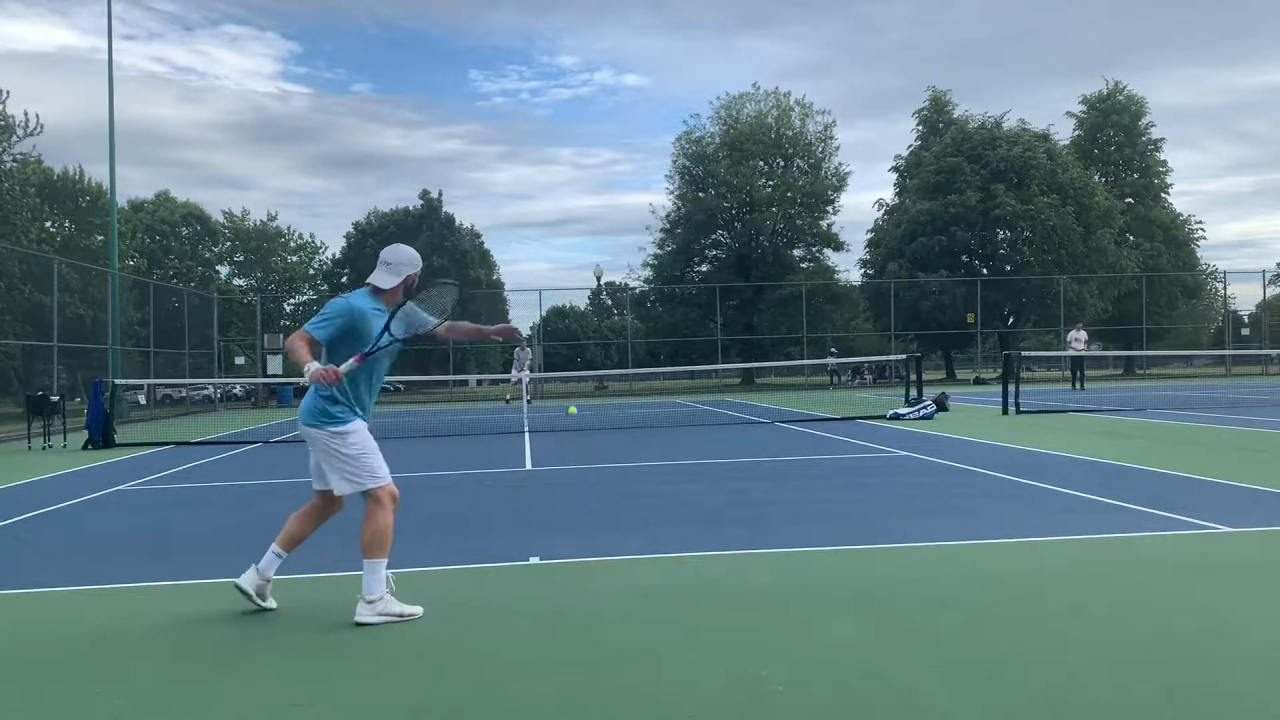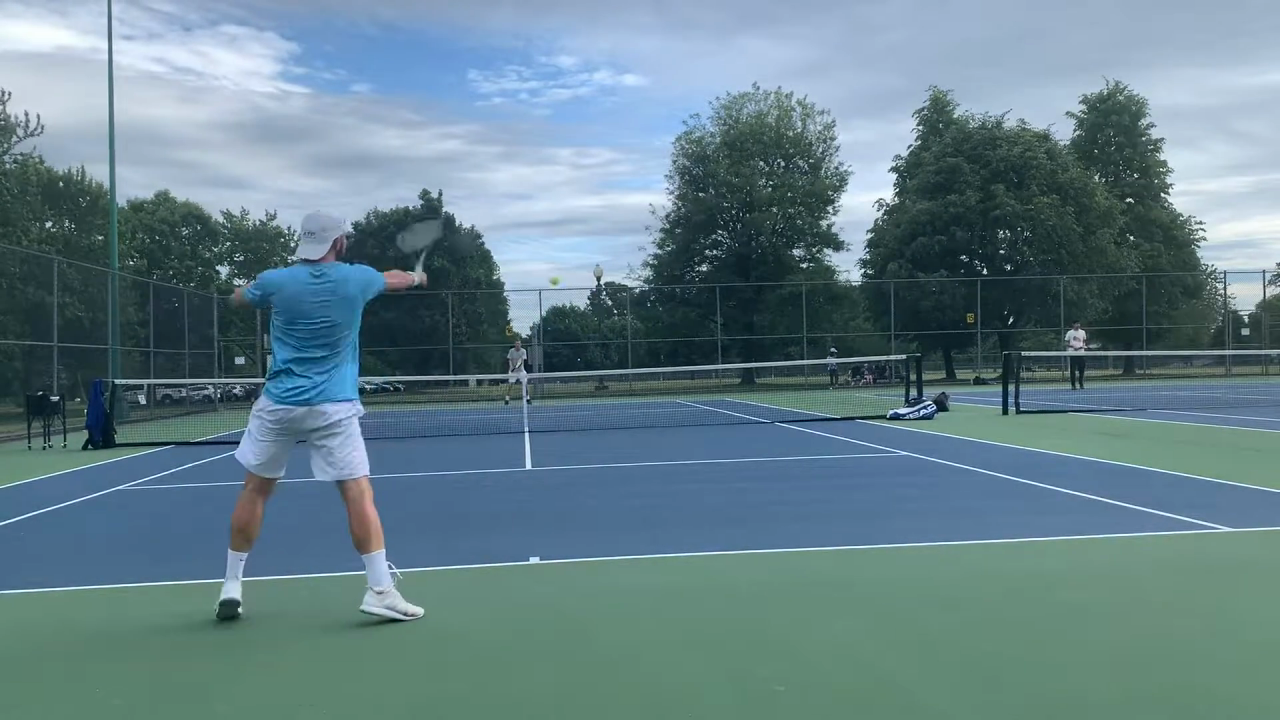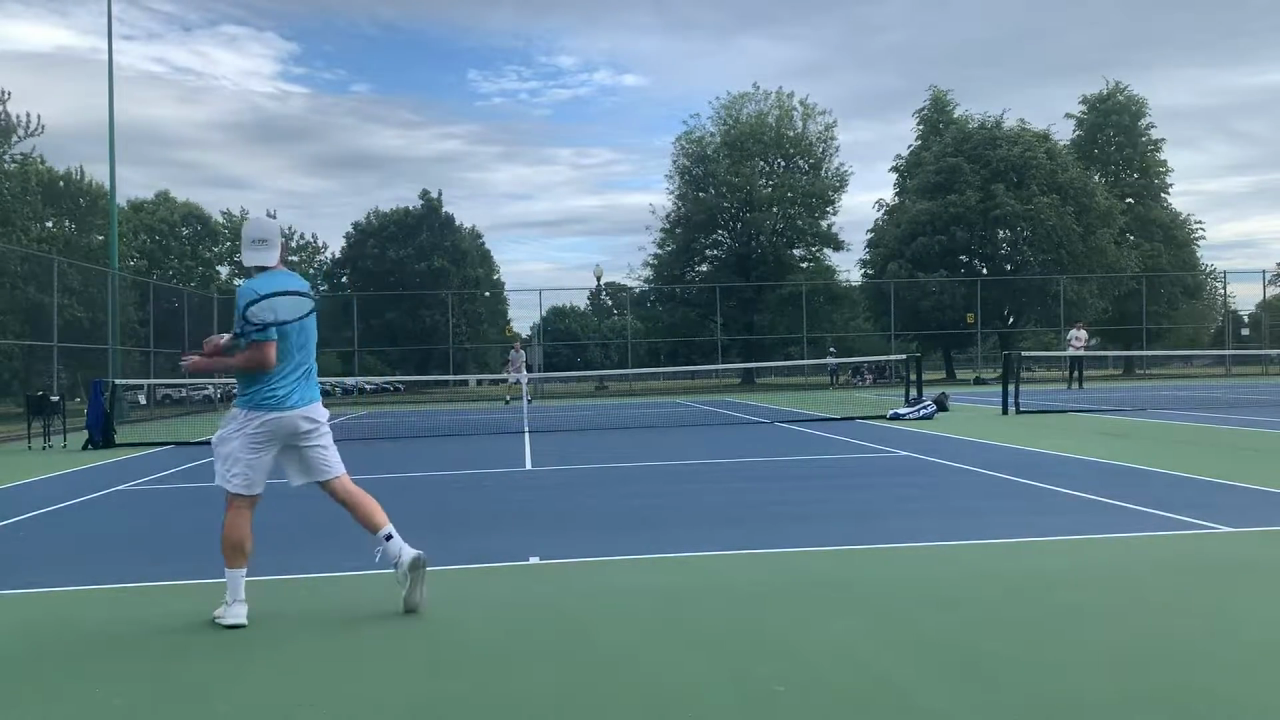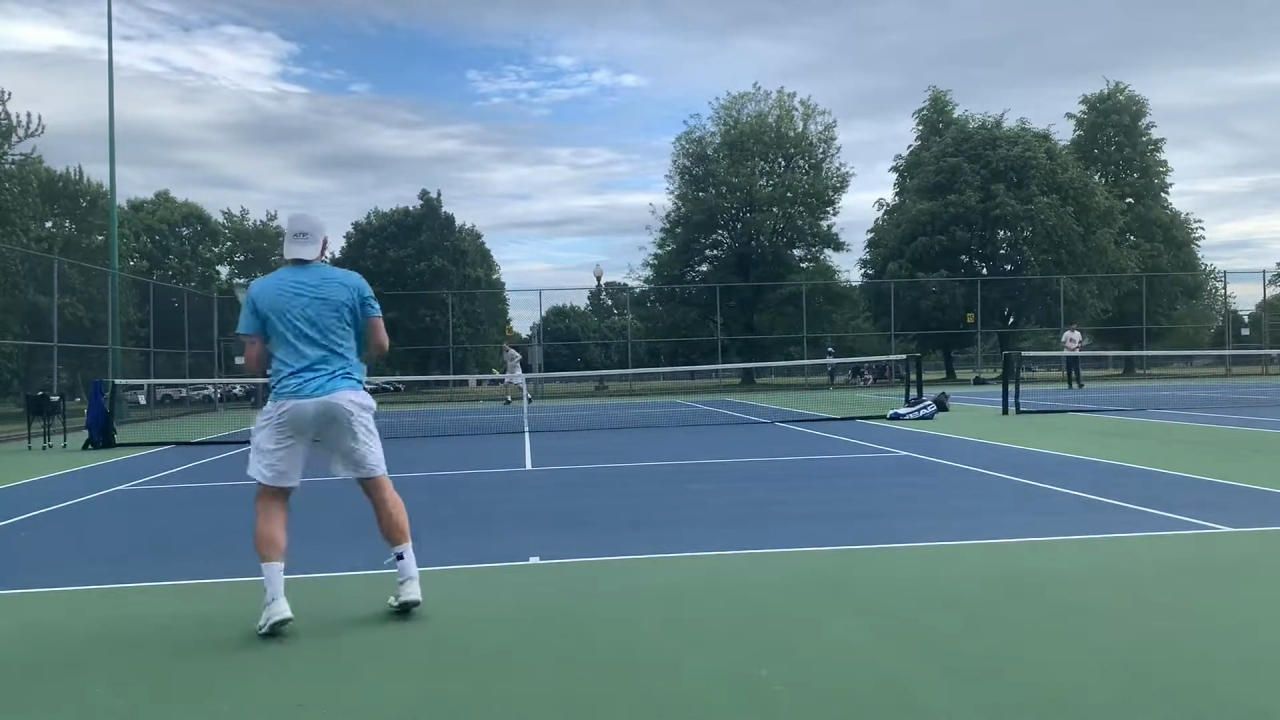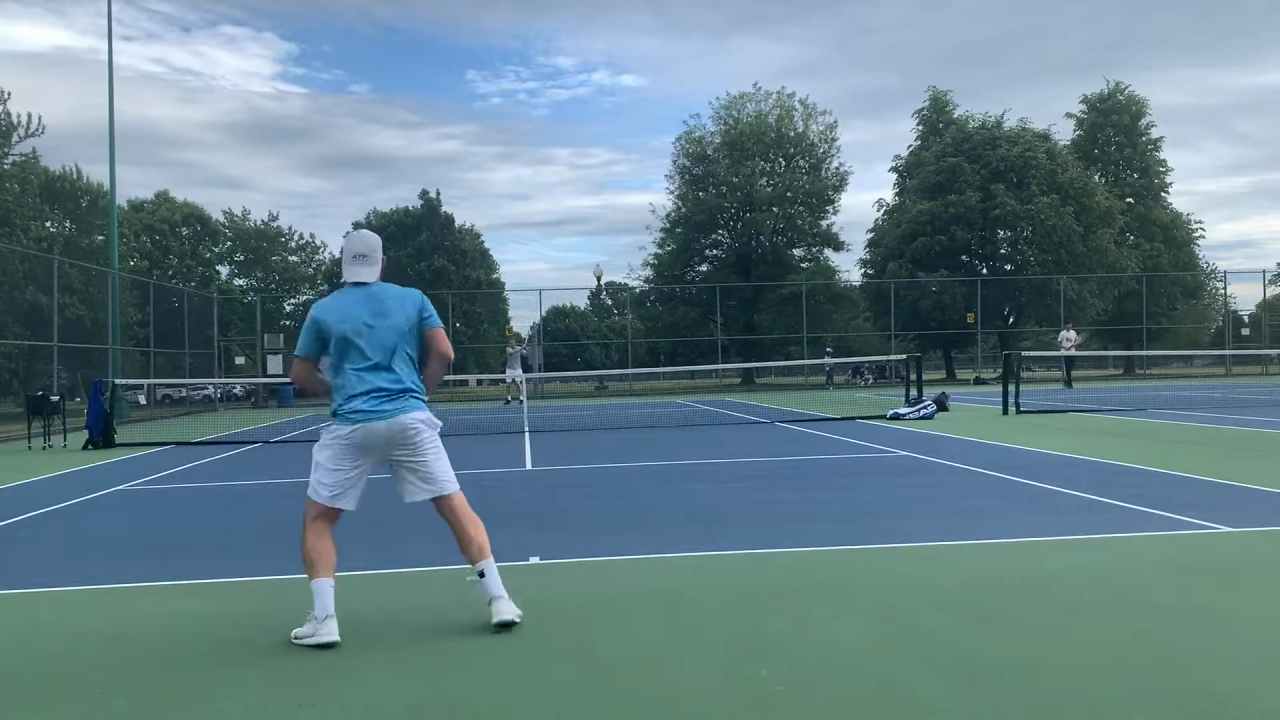
dt=0.5s
person 1, frame 1
left shoulder: (399, 310)
right shoulder: (350, 306)
left elbow: (445, 330)
right elbow: (295, 341)
left wrist: (489, 331)
right wrist: (312, 369)
left hip: (331, 419)
right hip: (333, 419)
left knee: (325, 502)
right knee: (383, 498)
left ankle: (260, 575)
right ankle: (373, 600)
person 1, frame 2
left shoulder: (275, 280)
right shoulder: (356, 277)
left elbow: (237, 298)
right elbow: (395, 279)
right wrist: (417, 276)
left hip: (279, 404)
right hip: (334, 407)
left knee: (254, 489)
right knee: (358, 494)
left ankle: (231, 585)
right ankle: (380, 590)
person 1, frame 3
left shoulder: (253, 291)
right shoulder: (299, 285)
left elbow: (264, 358)
left wrist: (211, 364)
right wrist: (227, 344)
left hip: (259, 413)
right hip: (307, 408)
left knee: (239, 504)
right knee: (342, 487)
left ankle: (235, 603)
right ankle: (400, 551)
person 1, frame 4
left shoulder: (259, 290)
right shoulder: (351, 282)
left elbow: (253, 354)
right elbow: (380, 344)
left hip: (287, 404)
right hip: (344, 397)
left knee: (271, 501)
right knee: (379, 487)
left ankle: (275, 600)
right ankle: (407, 581)
person 1, frame 5
left shoulder: (323, 311)
right shoulder: (413, 298)
left elbow: (300, 376)
right elbow: (444, 354)
left hip: (352, 425)
right hip: (409, 419)
left knee: (317, 519)
right knee: (455, 507)
left ankle: (323, 620)
right ankle: (498, 599)
